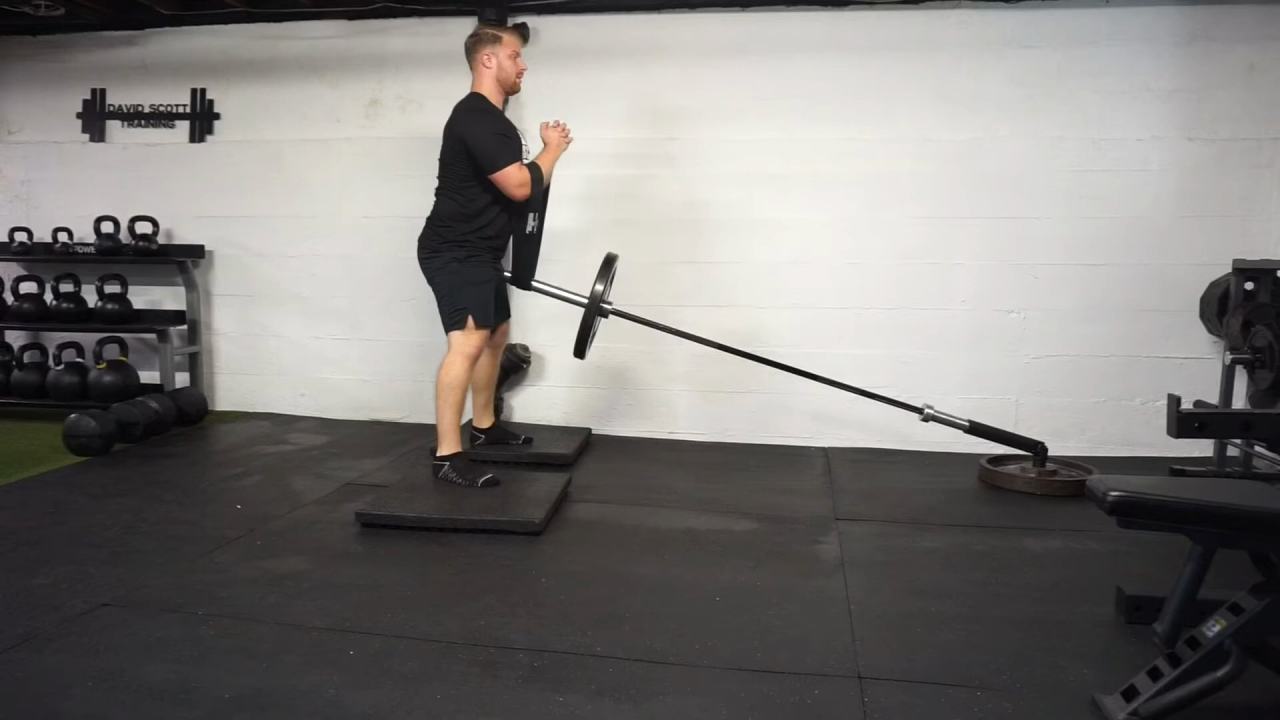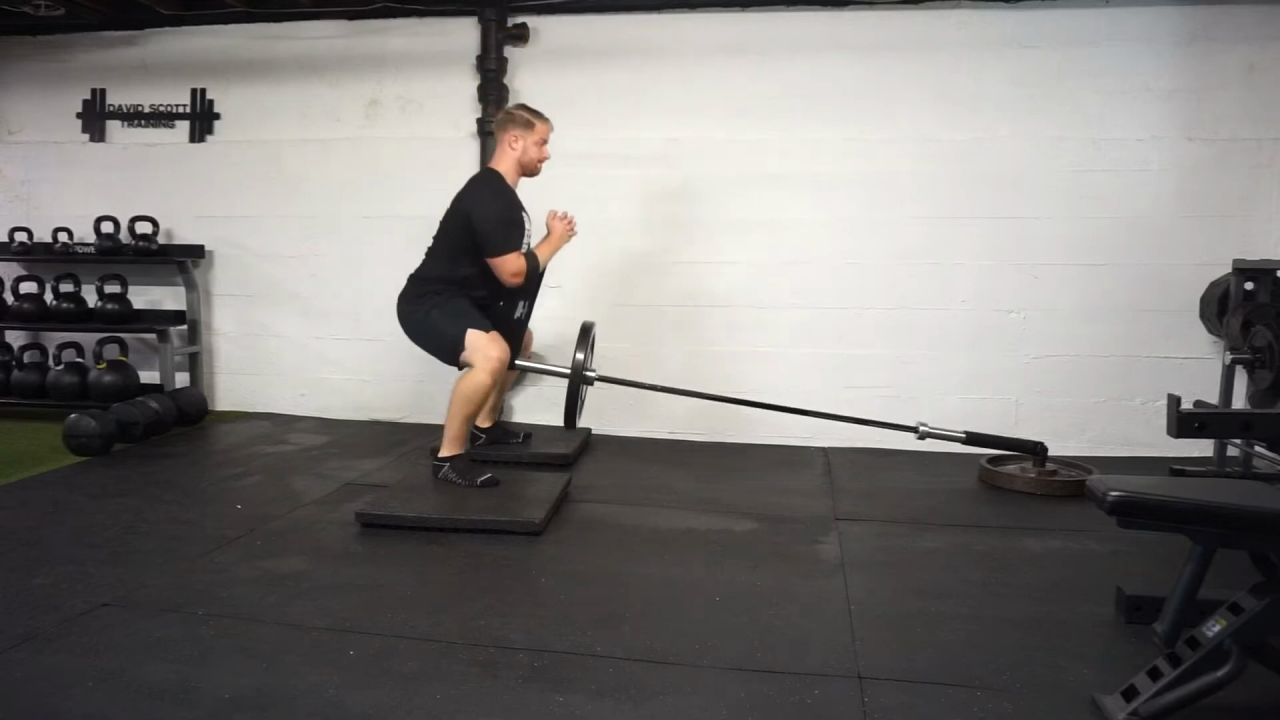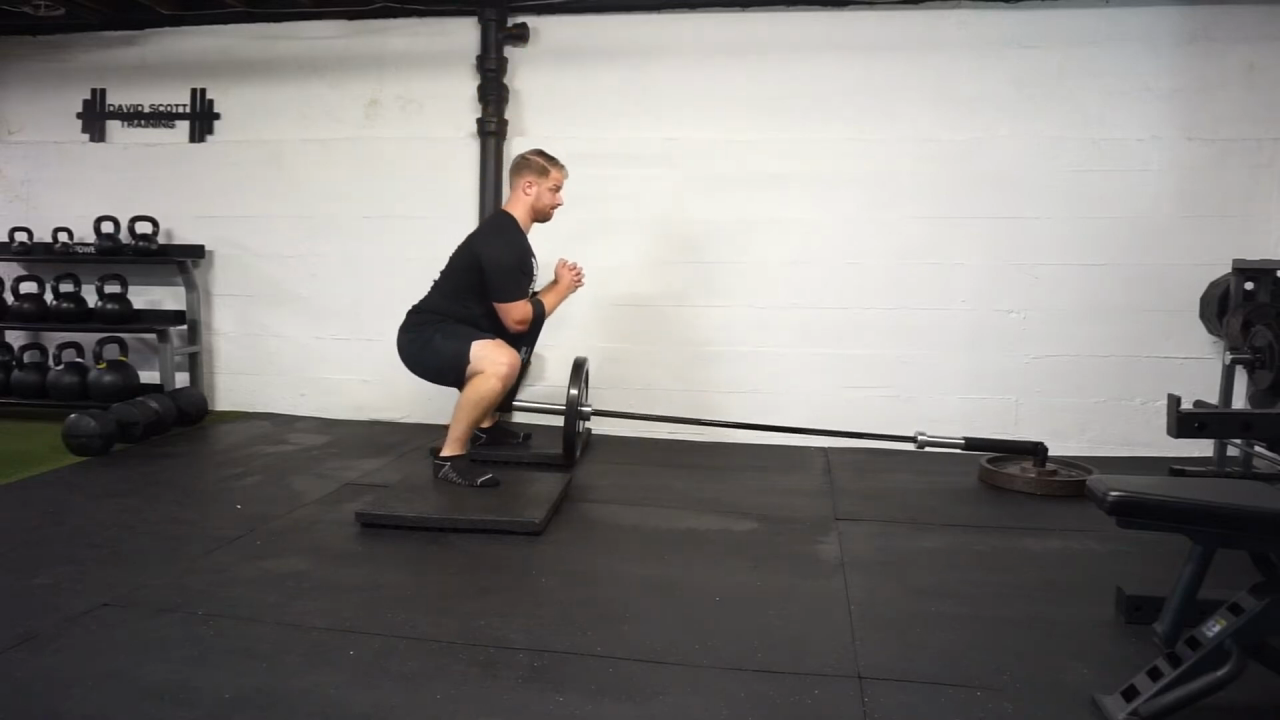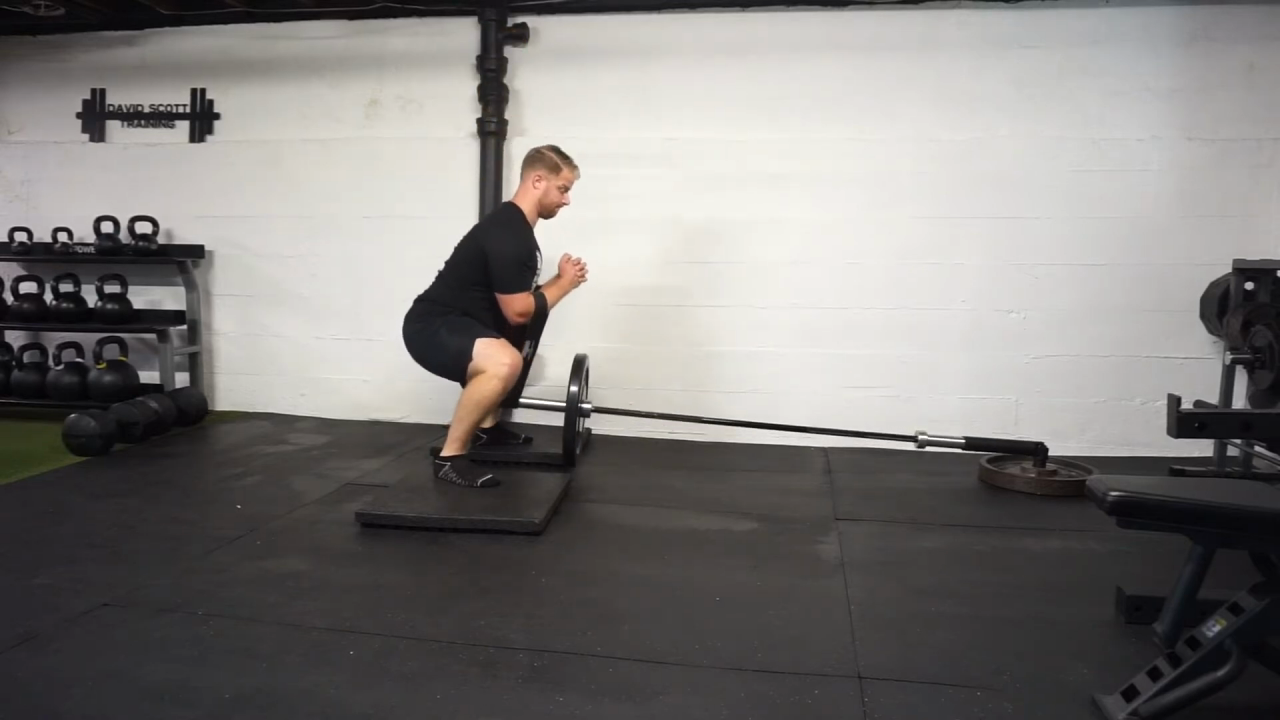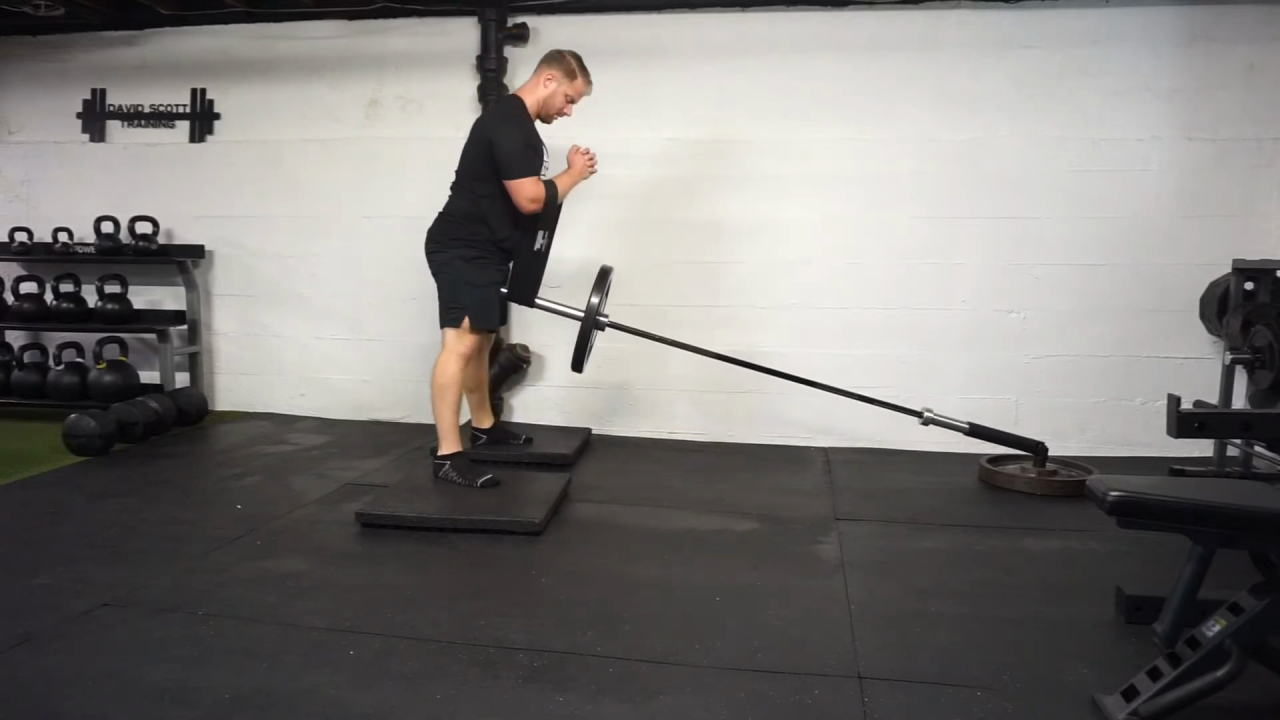
dt=1s
person 1, frame 1
left shoulder: (489, 116)
right shoulder: (476, 118)
right elbow: (520, 185)
right wrist: (553, 148)
left hip: (478, 250)
right hip: (456, 252)
left knee: (495, 335)
right knee: (467, 343)
left ankle: (484, 427)
right ankle: (448, 456)
person 1, frame 2
left shoulder: (500, 192)
right shoulder: (489, 198)
left elbow: (511, 269)
right elbow: (513, 274)
right wrist: (555, 238)
left hip: (463, 298)
right hip: (429, 304)
left knee: (518, 340)
right knee: (492, 355)
left ankle: (485, 426)
right ankle: (449, 457)
person 1, frame 3
left shoulder: (509, 234)
right shoulder: (502, 243)
left elbow: (515, 310)
right elbow: (518, 319)
left wrist: (558, 285)
right wrist: (563, 287)
left hip: (452, 330)
right hip: (426, 337)
left knee: (518, 351)
right knee: (502, 363)
left ankle: (485, 427)
right ankle: (450, 458)
person 1, frame 4
left shoulder: (514, 226)
right shoulder: (508, 236)
left elbow: (515, 302)
right elbow: (517, 312)
left wrist: (561, 280)
right wrist: (565, 283)
left hip: (458, 318)
right hip: (432, 326)
left knee: (519, 350)
right knee: (504, 363)
left ankle: (486, 427)
right ankle: (451, 457)
person 1, frame 5
left shoulder: (515, 120)
right shoulder: (509, 122)
left elbow: (525, 195)
right elbow: (530, 198)
right wrist: (575, 173)
left hip: (483, 249)
right hip: (463, 250)
left knee: (480, 342)
right knee: (460, 345)
left ankle: (484, 428)
right ankle: (448, 455)
